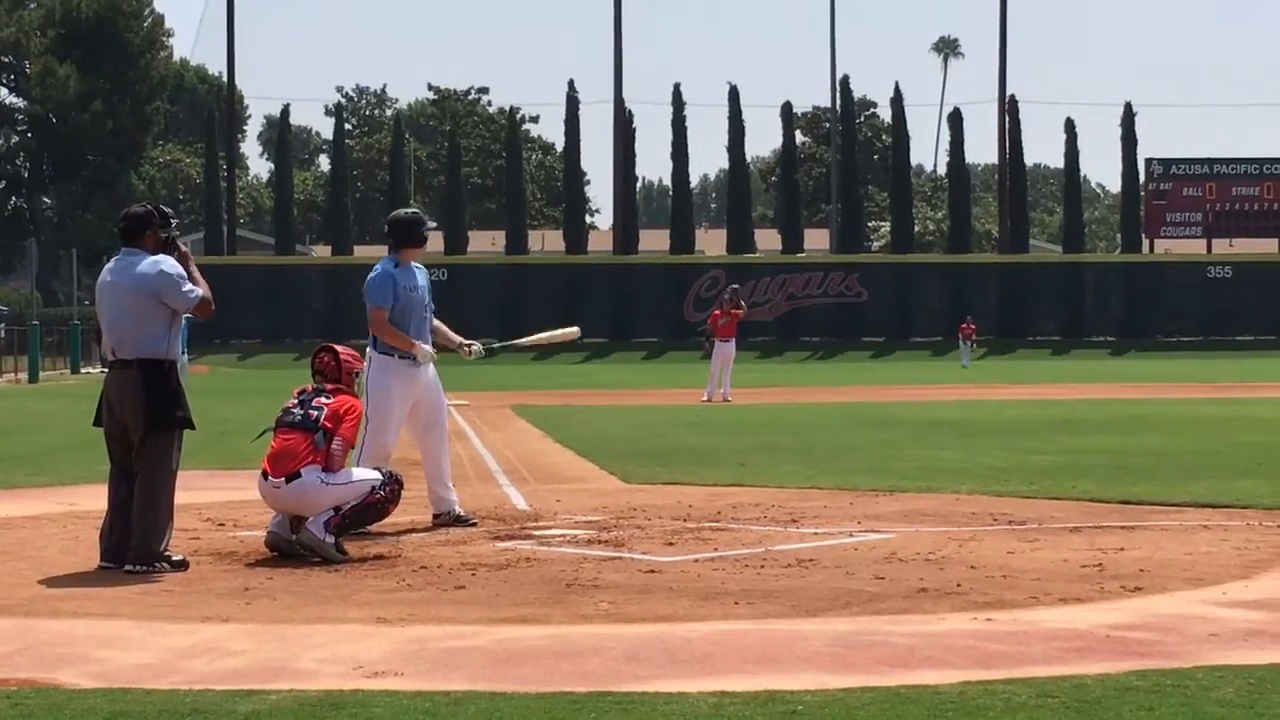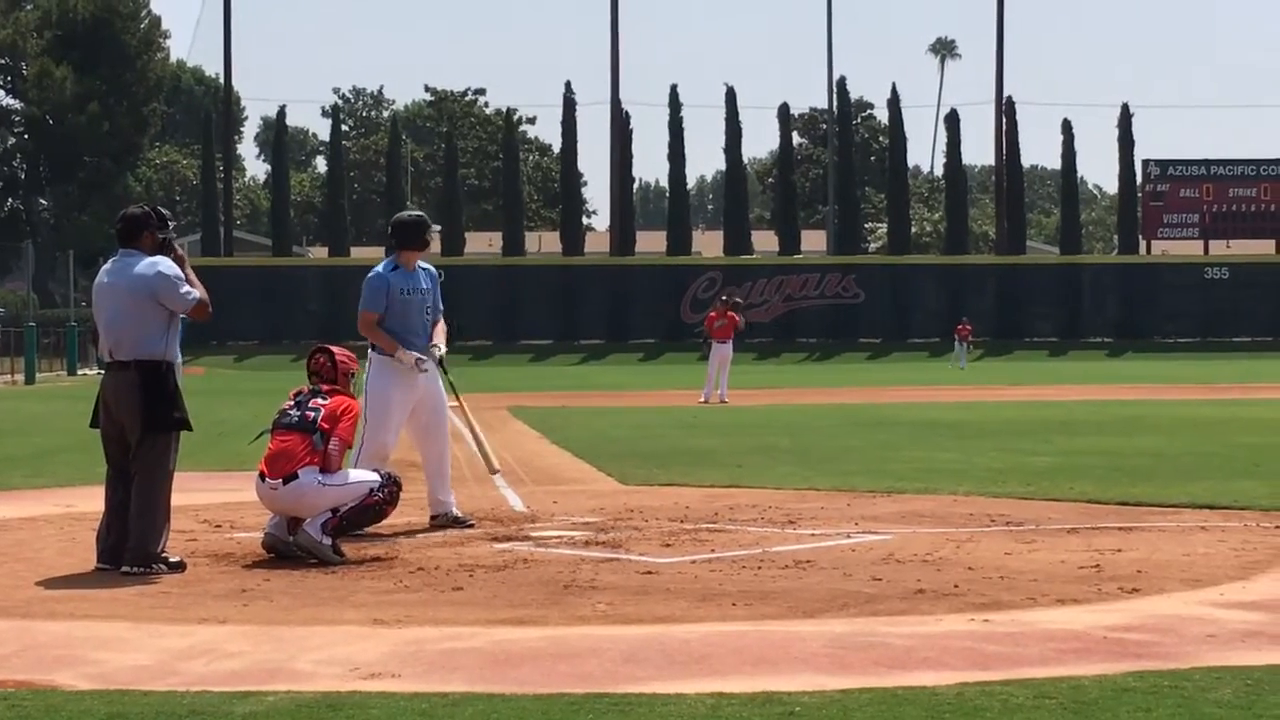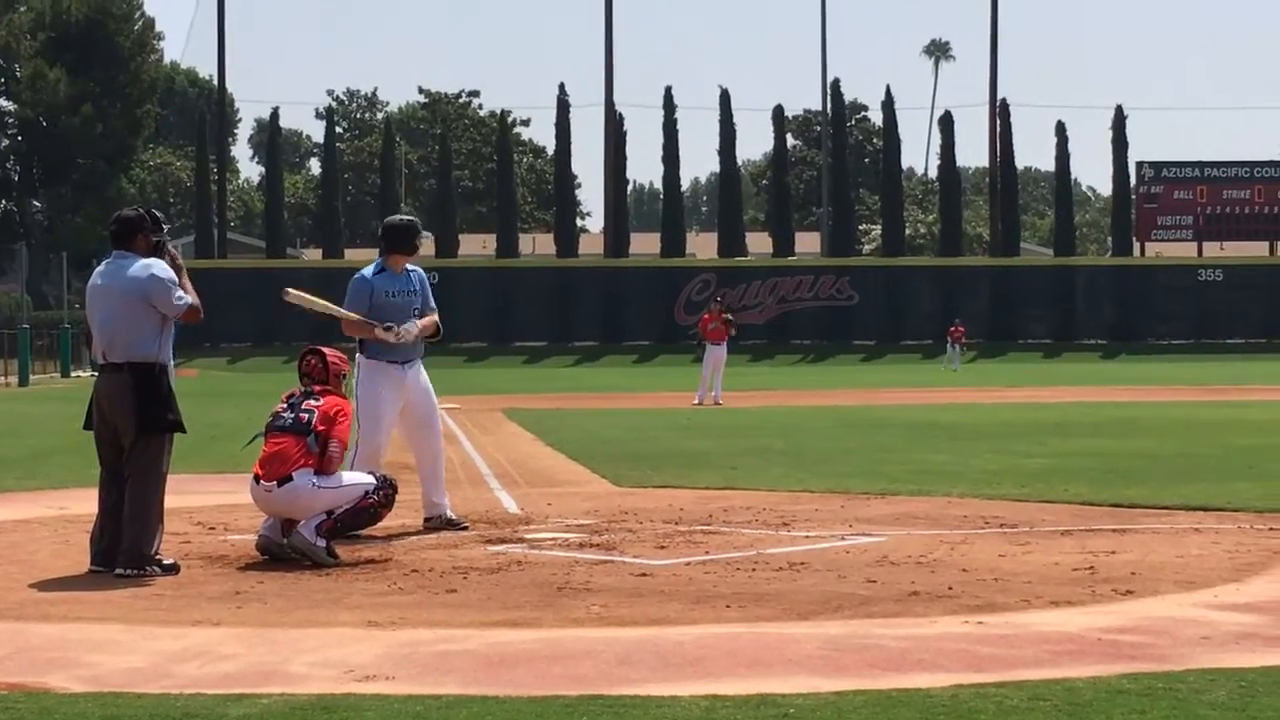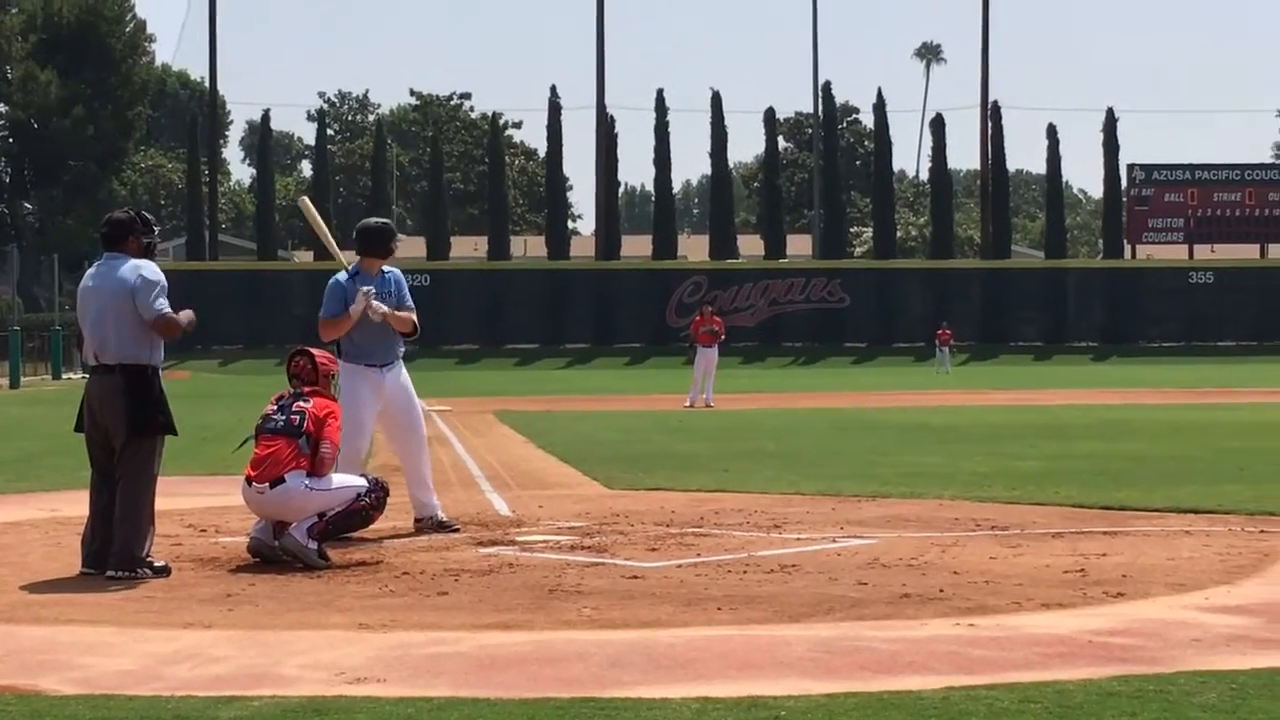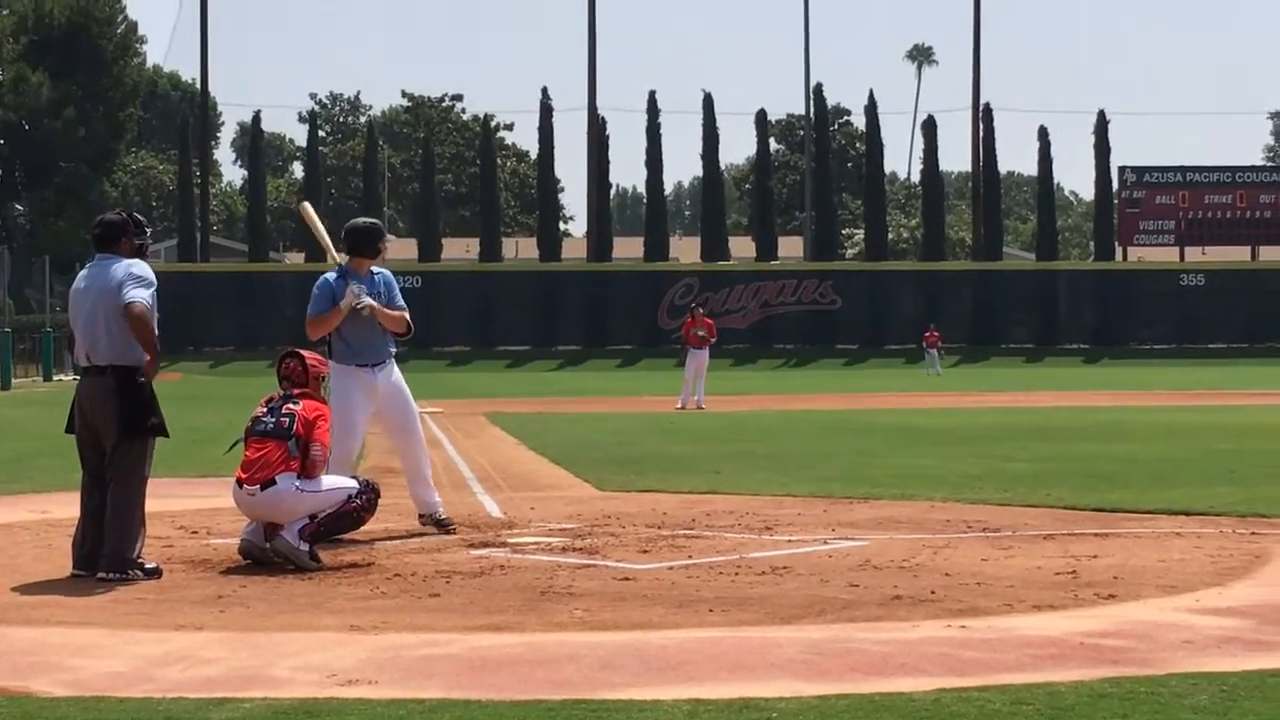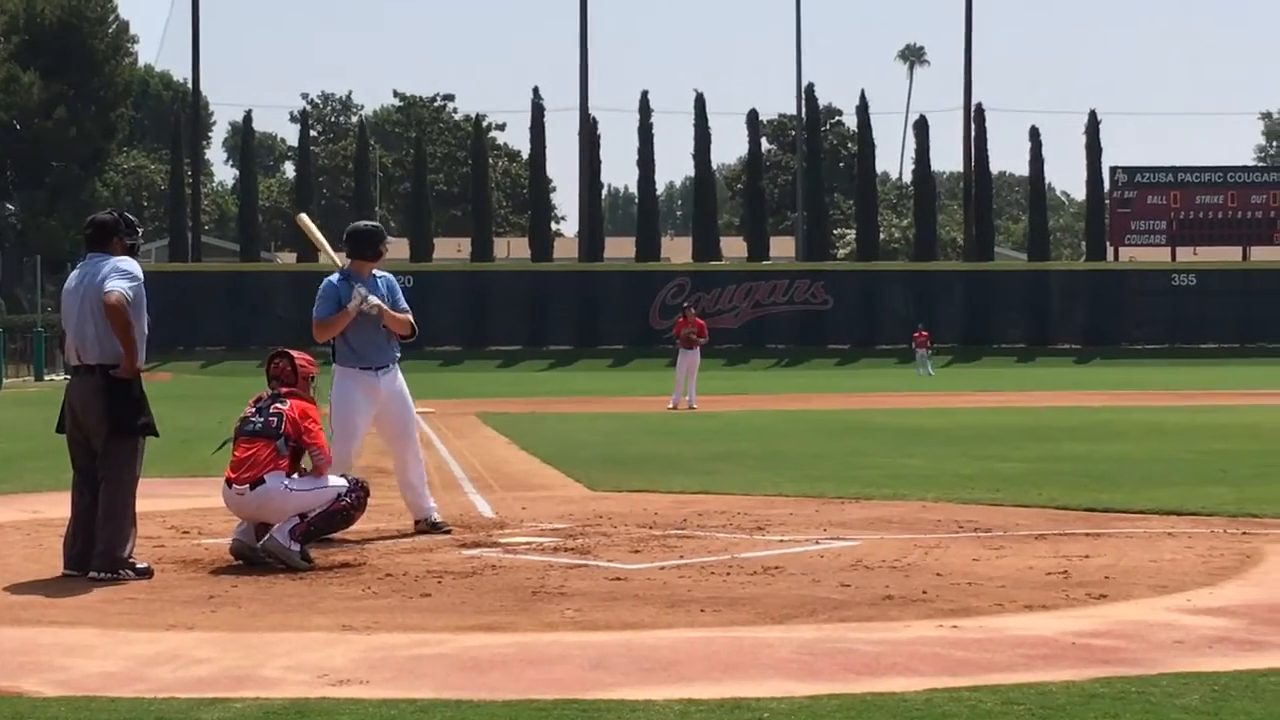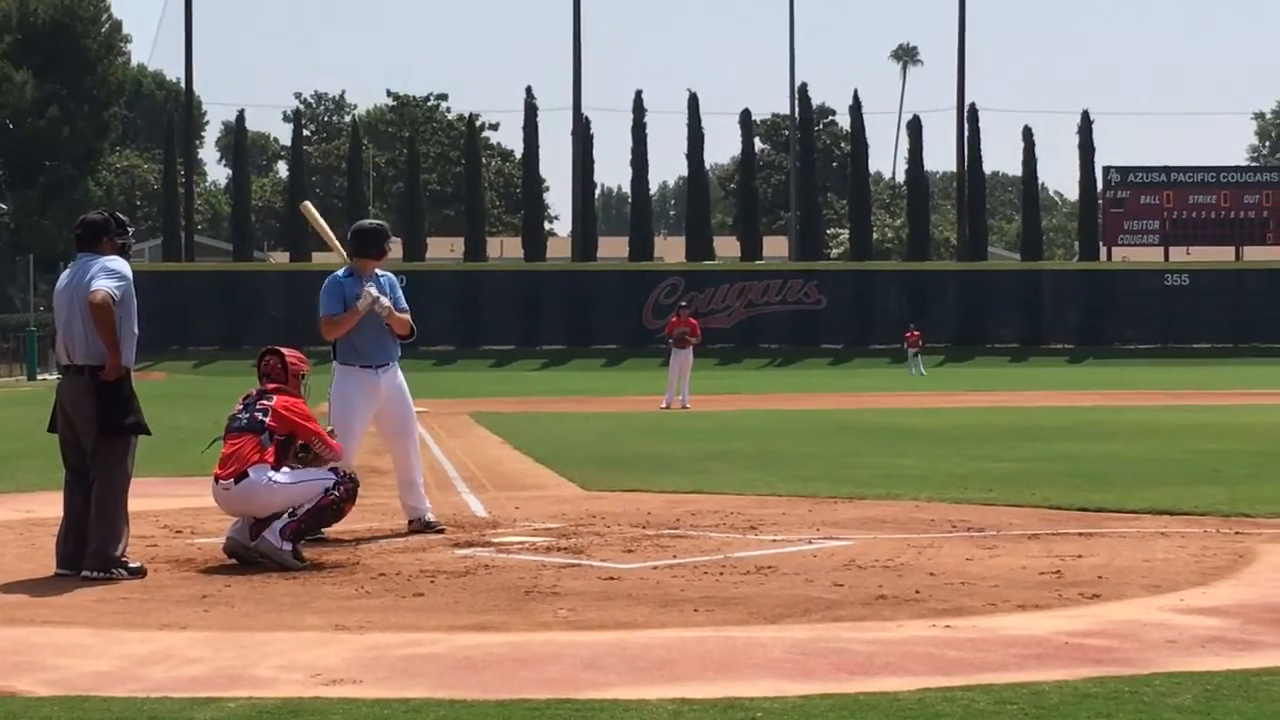
dt=0.2s
person 1, frame 1
left shoulder: (107, 273)
right shoulder: (161, 267)
left elbow: (113, 322)
right elbow: (205, 306)
right wrist: (189, 265)
left hip: (116, 378)
right hip: (152, 380)
left knee: (122, 468)
right knee: (155, 469)
left ankle: (114, 549)
right ankle: (147, 553)
person 1, frame 2
left shoulder: (104, 274)
right shoulder: (159, 269)
left elbow: (114, 321)
right elbow: (202, 309)
right wrist: (185, 267)
left hip: (113, 379)
right hip: (149, 381)
left knee: (119, 470)
right knee: (152, 470)
left ankle: (112, 551)
right ankle: (144, 555)
person 1, frame 3
left shoulder: (98, 276)
right shoulder: (153, 270)
left elbow: (101, 325)
right elbow: (192, 314)
right wrist: (181, 274)
left hip: (106, 381)
right hip: (143, 383)
left knee: (113, 472)
right knee: (145, 472)
left ankle: (105, 553)
right ankle: (137, 557)
person 1, frame 4
left shoulder: (89, 278)
right shoulder: (143, 271)
left elbow: (89, 328)
right elbow: (164, 324)
right wrist: (187, 318)
left hip: (97, 382)
right hip: (134, 384)
left knee: (104, 474)
right knee: (136, 475)
left ankle: (96, 555)
right ankle: (129, 559)
person 1, frame 5
left shoulder: (80, 279)
right shoulder: (134, 270)
left elbow: (79, 330)
right elbow: (136, 312)
right wrist: (153, 354)
left hip: (88, 384)
right hip: (124, 386)
left knee: (95, 475)
right knee: (127, 475)
left ankle: (87, 556)
right ankle: (120, 561)
person 1, frame 6
left shoulder: (73, 278)
right shoulder: (124, 267)
left elbow: (73, 329)
right elbow: (114, 303)
right wrist: (130, 353)
left hip: (79, 383)
right hip: (114, 384)
left knee: (86, 475)
right knee: (118, 475)
left ankle: (79, 557)
right ankle: (111, 560)
person 1, frame 7
left shoulder: (65, 277)
right shoulder: (113, 267)
left elbow: (68, 327)
right elbow: (99, 301)
right wrist: (115, 355)
left hip: (70, 383)
right hip: (104, 384)
left knee: (78, 474)
right knee: (110, 474)
left ankle: (72, 556)
right ankle: (104, 559)
person 2, frame 1
left shoulder: (420, 272)
right shoulder: (384, 275)
right elbow: (377, 325)
left wrist: (458, 342)
right wrist: (416, 347)
left hip: (422, 368)
right hip: (389, 367)
left knee: (435, 435)
right knee: (378, 440)
left ankle: (445, 507)
person 2, frame 2
left shoulder: (429, 273)
right shoulder: (381, 277)
left elbow: (438, 319)
right elbow: (366, 326)
left wrist: (439, 345)
right wrist: (399, 351)
left hip: (425, 368)
right hip: (389, 369)
left knee: (437, 438)
right knee: (377, 441)
left ankle: (443, 509)
person 2, frame 3
left shoulder: (418, 276)
right shoulder: (366, 280)
left elbow: (434, 324)
right elbow: (349, 327)
left wrist: (415, 327)
right wrist: (380, 331)
left hip: (413, 369)
right hip: (377, 371)
left knee: (431, 439)
right knee: (371, 444)
left ankle: (437, 510)
person 2, frame 4
left shoulder: (395, 277)
right shoulder: (341, 283)
left elbow: (412, 326)
right elbow: (326, 333)
left wrist: (386, 312)
right wrist: (355, 311)
left hip: (394, 372)
right hip: (357, 376)
left knee: (414, 440)
right knee: (353, 448)
left ankle: (427, 511)
person 2, frame 5
left shoulder: (384, 278)
right shoulder: (329, 283)
left elbow: (404, 326)
right elbow: (313, 332)
left wrist: (375, 308)
right wrist: (345, 305)
left hip: (387, 372)
right hip: (349, 377)
left knee: (412, 439)
right knee: (343, 450)
left ankle: (430, 508)
person 2, frame 6
left shoulder: (387, 281)
right shoulder: (333, 286)
left elbow: (408, 330)
right elbow: (320, 334)
left wrist: (381, 309)
right wrist: (352, 308)
left hip: (390, 377)
right hip: (352, 379)
left knee: (408, 446)
right knee: (342, 452)
left ankle: (425, 514)
person 2, frame 7
left shoulder: (388, 281)
right shoulder: (337, 283)
left elbow: (407, 330)
right elbow: (329, 332)
left wrist: (389, 311)
right wrist: (361, 307)
left hip: (390, 375)
right hip: (352, 377)
left knee: (407, 444)
right knee: (341, 451)
left ankle: (419, 513)
person 3, frame 1
left shoulder: (299, 397)
right shoulder: (349, 403)
left elbow: (292, 446)
right elbow: (336, 457)
right wrist: (331, 488)
left hip: (268, 488)
right hip: (302, 487)
right knee: (389, 485)
left ankle: (281, 529)
right ankle: (323, 529)
person 3, frame 2
left shoulder: (295, 398)
right shoulder: (346, 403)
left elbow: (290, 447)
right elbow: (333, 457)
right wrist: (329, 487)
left hip: (265, 489)
right hip: (299, 488)
right knee: (387, 486)
left ankle: (279, 530)
right ankle: (320, 531)
person 3, frame 3
left shoulder: (287, 401)
right shoulder: (337, 404)
left elbow: (283, 450)
right elbow: (333, 458)
right wrist: (323, 483)
left hip: (260, 492)
right hip: (294, 491)
right knee: (383, 489)
left ankle: (272, 532)
right ankle: (314, 533)
person 3, frame 4
left shoulder: (276, 403)
right shoulder: (326, 405)
left elbow: (274, 453)
right elbow: (326, 458)
right wrist: (315, 482)
left hip: (251, 494)
right hip: (286, 493)
right knee: (375, 492)
left ankle: (264, 534)
right ankle: (306, 535)
person 3, frame 5
left shoulder: (266, 406)
right shoulder: (315, 408)
left elbow: (263, 456)
right elbow: (317, 460)
right wrist: (306, 486)
left hip: (242, 496)
right hip: (276, 495)
right knee: (366, 493)
left ankle: (255, 537)
right ankle: (298, 538)
person 3, frame 6
left shoulder: (255, 405)
right shoulder: (303, 408)
right elbow: (322, 463)
left wrist: (299, 473)
right wrist: (309, 474)
left hip: (232, 496)
right hip: (265, 494)
right knee: (356, 492)
left ankle: (246, 536)
right ankle: (288, 537)
person 3, frame 7
left shoulder: (247, 402)
right shoulder: (290, 404)
right elbow: (334, 452)
left wrist: (296, 454)
left hip: (223, 492)
right hip: (253, 486)
left knee: (291, 485)
right knee: (345, 485)
left ankle: (241, 535)
right ankle: (281, 538)
